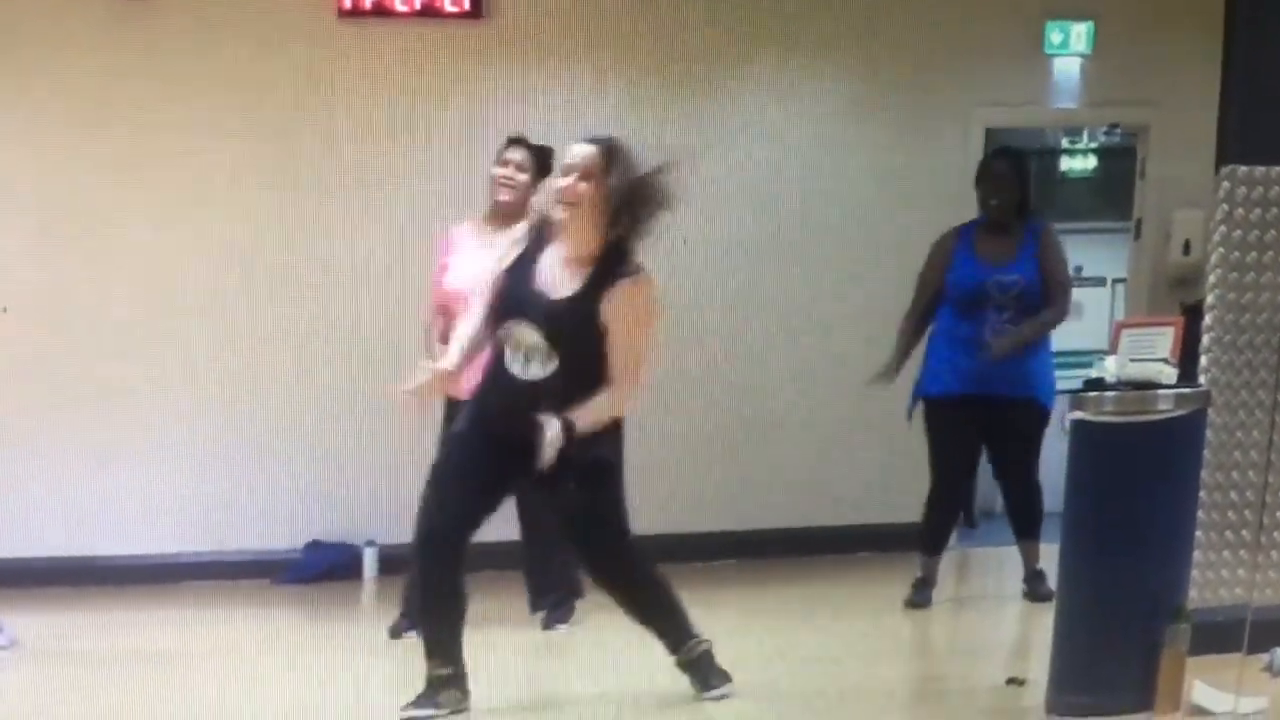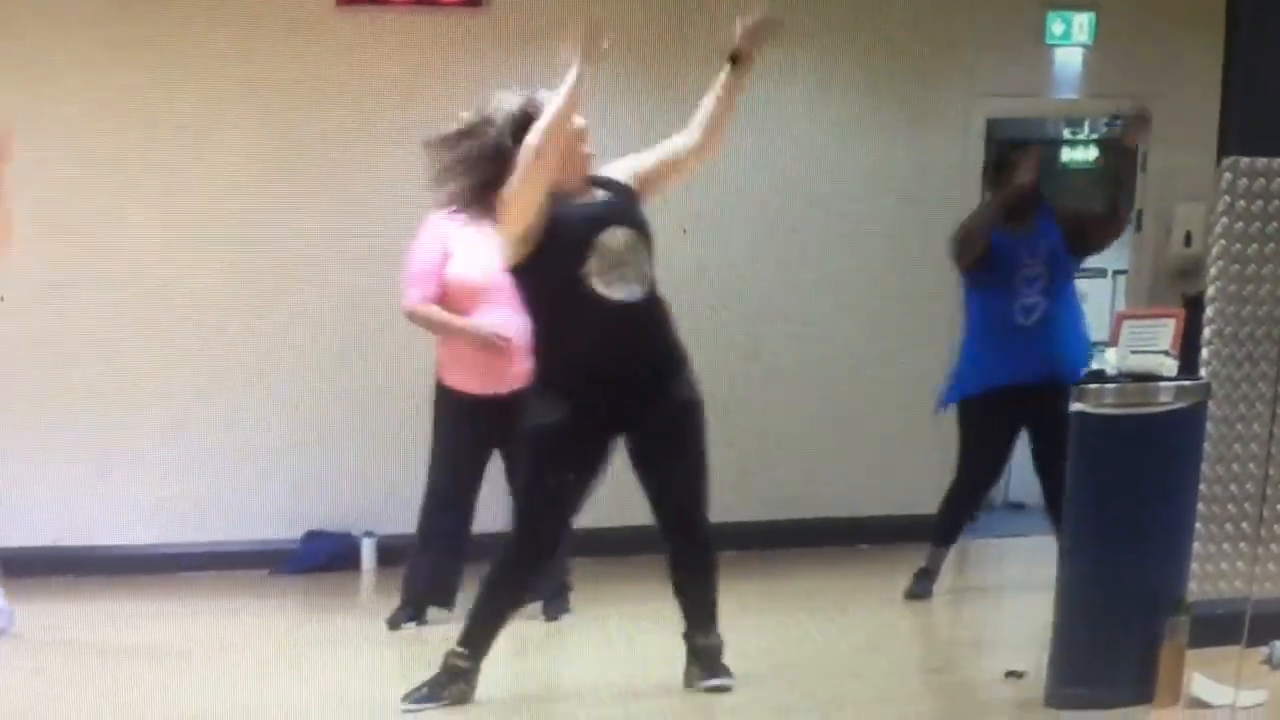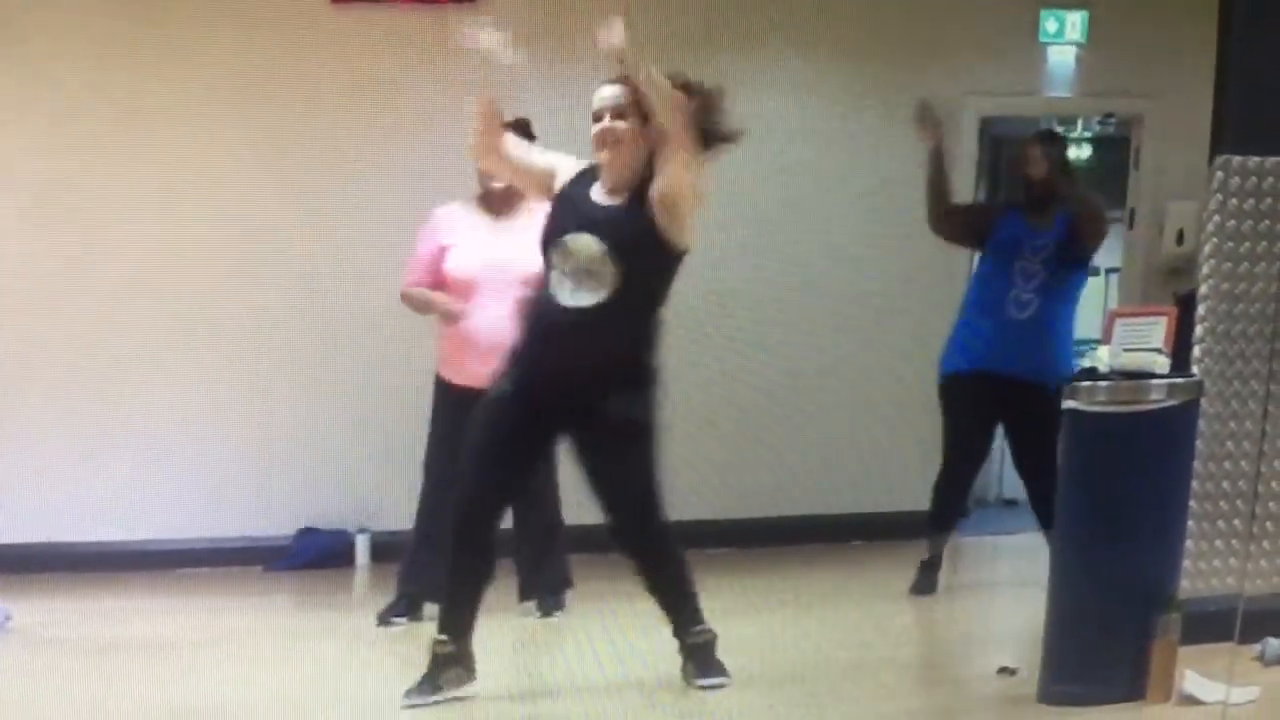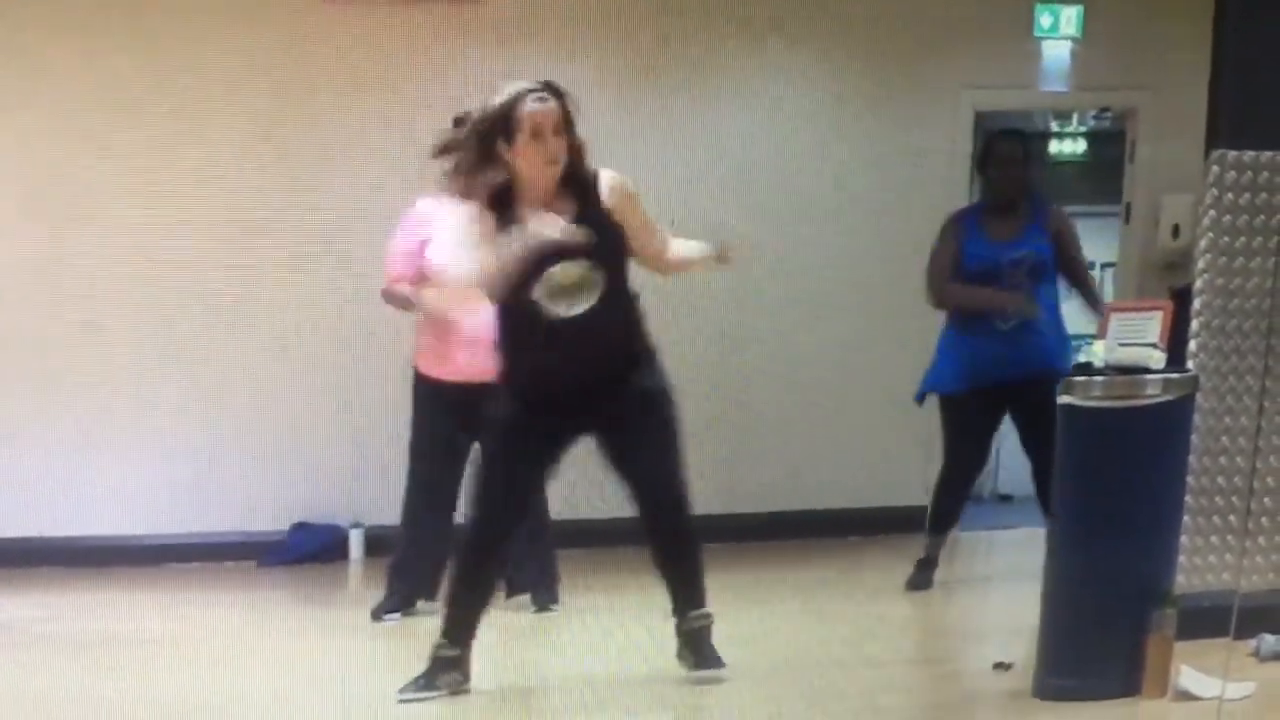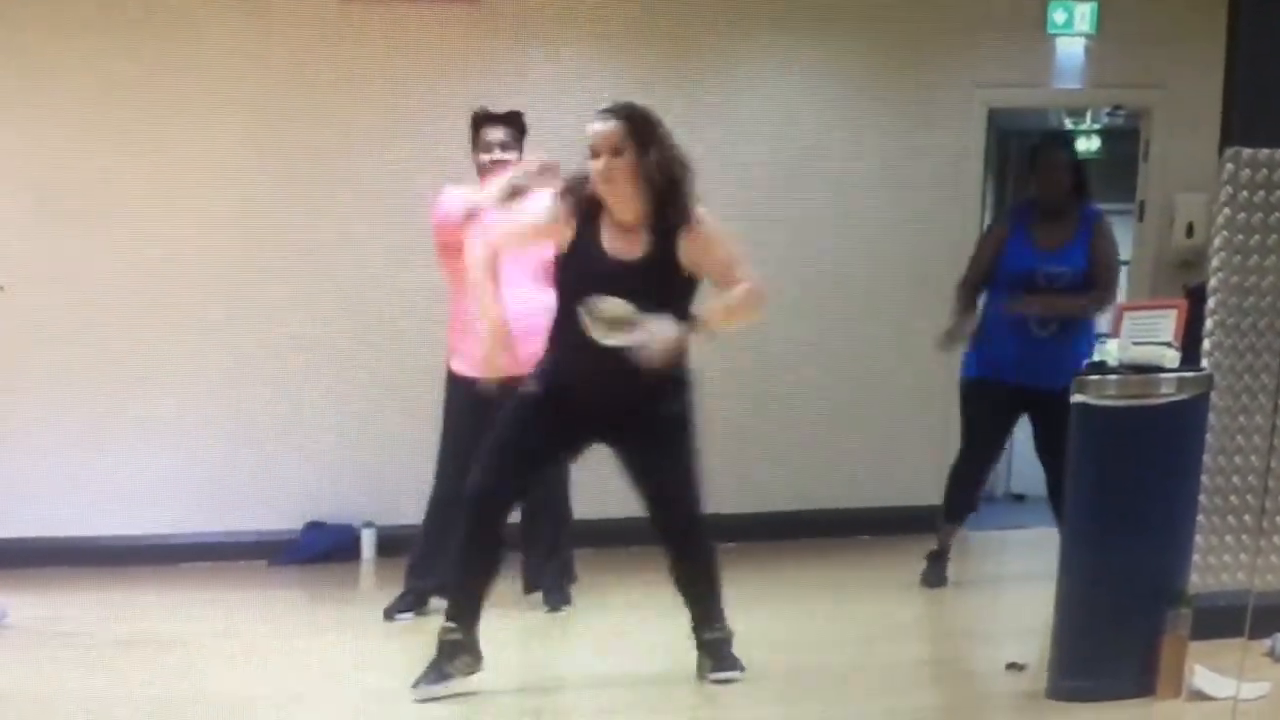
dt=0.4s
person 1, frame 1
left shoulder: (625, 286)
right shoulder: (525, 245)
left elbow: (626, 387)
right elbow: (486, 305)
left wrist: (568, 426)
right wrist: (449, 362)
left hip: (579, 442)
right hip: (490, 430)
left knee: (614, 564)
right knee: (434, 543)
left ankle: (695, 655)
person 1, frame 2
left shoulder: (617, 180)
right shoulder: (531, 210)
left elbow: (700, 139)
right elbow: (535, 151)
left wrist: (736, 63)
right wrist: (575, 76)
left hip: (662, 389)
right hip: (574, 399)
left knee: (688, 527)
right knee: (533, 539)
left ankle: (704, 651)
right ankle: (461, 667)
person 1, frame 3
left shoulder: (668, 194)
right shoulder: (569, 179)
left elbow: (681, 127)
right elbow: (491, 149)
left wrist: (637, 63)
left hip: (613, 392)
right hip: (529, 385)
left knee: (639, 528)
right knee: (472, 516)
left ankle: (696, 644)
right ankle: (451, 658)
person 1, frame 4
left shoulder: (605, 190)
right shoulder: (486, 212)
left elbow: (659, 253)
right elbow: (463, 283)
left wrist: (708, 253)
right wrist: (524, 239)
left hip: (625, 381)
right hip: (535, 395)
left knee: (667, 505)
right knee: (489, 525)
left ankle: (695, 635)
right ankle: (451, 660)
person 1, frame 5
left shoulder: (687, 230)
right shoulder: (571, 212)
left elbow: (748, 292)
right elbow: (490, 250)
left wrist: (686, 326)
left hip: (648, 402)
right hip: (559, 393)
left knee: (682, 522)
right knee: (484, 503)
left ankle: (713, 641)
right ankle: (457, 647)
person 2, frame 1
right shoulder: (459, 237)
right elbow: (438, 309)
right wrist: (437, 354)
right hip: (465, 398)
left knee: (539, 500)
left ankle: (558, 597)
right ankle: (421, 605)
person 2, frame 2
right shoulder: (442, 226)
right elbow: (416, 306)
right wrist: (471, 330)
left hip: (530, 388)
right hip: (463, 392)
right knee: (447, 493)
left ankle: (552, 589)
right ankle: (420, 596)
person 2, frame 3
left shoulder: (548, 217)
right shoulder: (447, 220)
right elbow: (413, 288)
right wrist: (439, 301)
right hip: (460, 383)
left knee: (536, 488)
right knee: (442, 490)
left ankle: (547, 587)
right ankle: (413, 593)
person 2, frame 4
right shoulder: (427, 213)
right elbow: (392, 286)
right wrist: (425, 301)
right hip: (441, 379)
right knee: (429, 486)
left ankle: (538, 582)
right ankle: (406, 588)
person 2, frame 5
left shoulder: (549, 207)
right shoulder: (457, 200)
right elbow: (459, 217)
right hip: (474, 373)
left knee: (546, 483)
right knee: (456, 483)
left ankle: (553, 580)
right ankle: (421, 586)
person 3, frame 1
left shoulder: (1041, 240)
right shoulder: (953, 245)
left elbow: (1061, 305)
right elbow: (919, 310)
left wrist: (1023, 333)
right wrist: (898, 358)
left hip: (1022, 386)
right hip: (954, 385)
left knee: (1021, 481)
right knee: (949, 485)
left ankle: (1033, 570)
right ankle: (926, 576)
person 3, frame 2
left shoulder: (1061, 226)
right shoulder: (985, 228)
left elbow: (1113, 224)
right elbow: (962, 253)
left wrist: (1124, 161)
right wrist: (1008, 195)
left hip: (1059, 375)
right hip: (991, 377)
left knee: (1061, 476)
right knee: (974, 476)
right ankle: (929, 568)
person 3, frame 3
left shoulder: (1078, 222)
right shoulder: (998, 218)
left elbow: (1097, 222)
right elbow: (942, 220)
left wrist: (1054, 181)
right wrist: (937, 153)
left hip: (1041, 370)
right hip: (975, 363)
left knee: (1041, 467)
right knee: (960, 463)
right ankle: (931, 560)
person 3, frame 4
left shoulder: (1049, 219)
right shoulder: (960, 226)
left elbow: (1078, 274)
right elbow: (938, 292)
left wrist: (1102, 310)
right wrist: (997, 298)
left hip: (1039, 366)
right hip: (972, 368)
left knee: (1052, 461)
right knee: (961, 464)
right ankle: (929, 559)
person 3, frame 5
left shoulder: (1096, 229)
right shoulder: (1010, 224)
left elbow: (1104, 296)
right elbow: (972, 283)
left wrist: (1046, 304)
right wrist: (962, 320)
left hip: (1063, 372)
right hip: (997, 364)
left knee: (1062, 465)
right knee: (976, 456)
right ankle: (941, 552)
